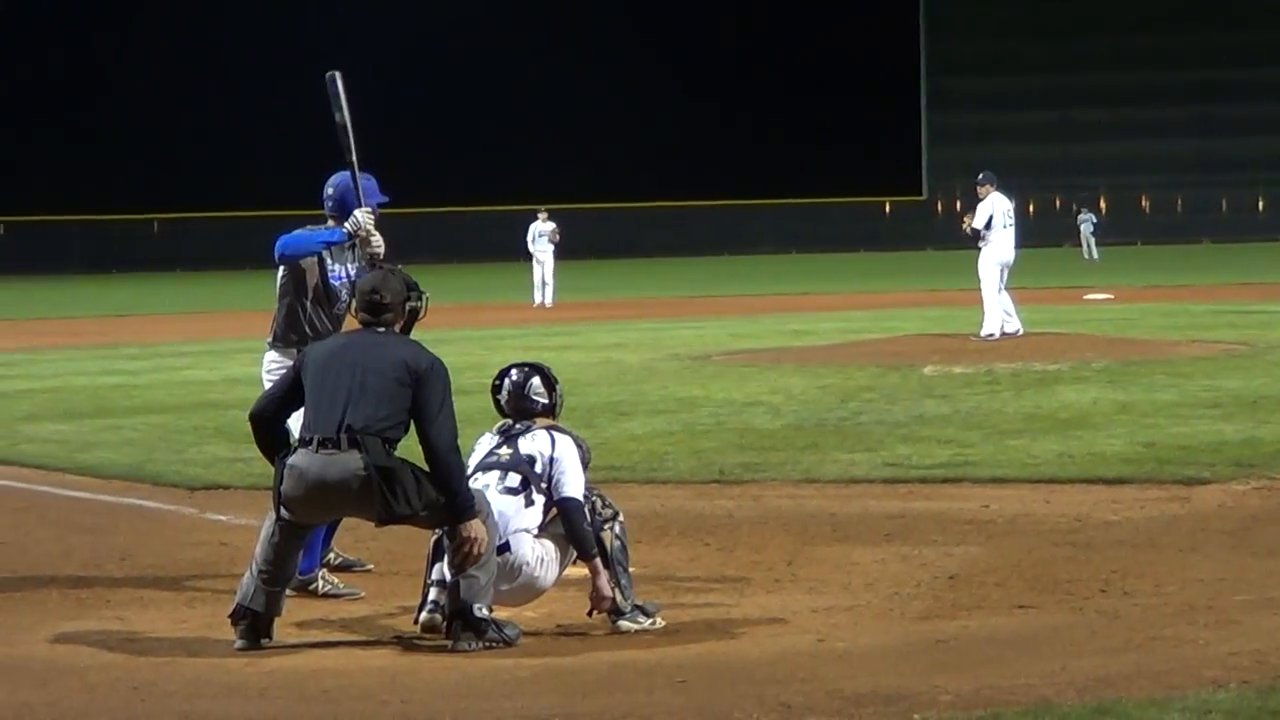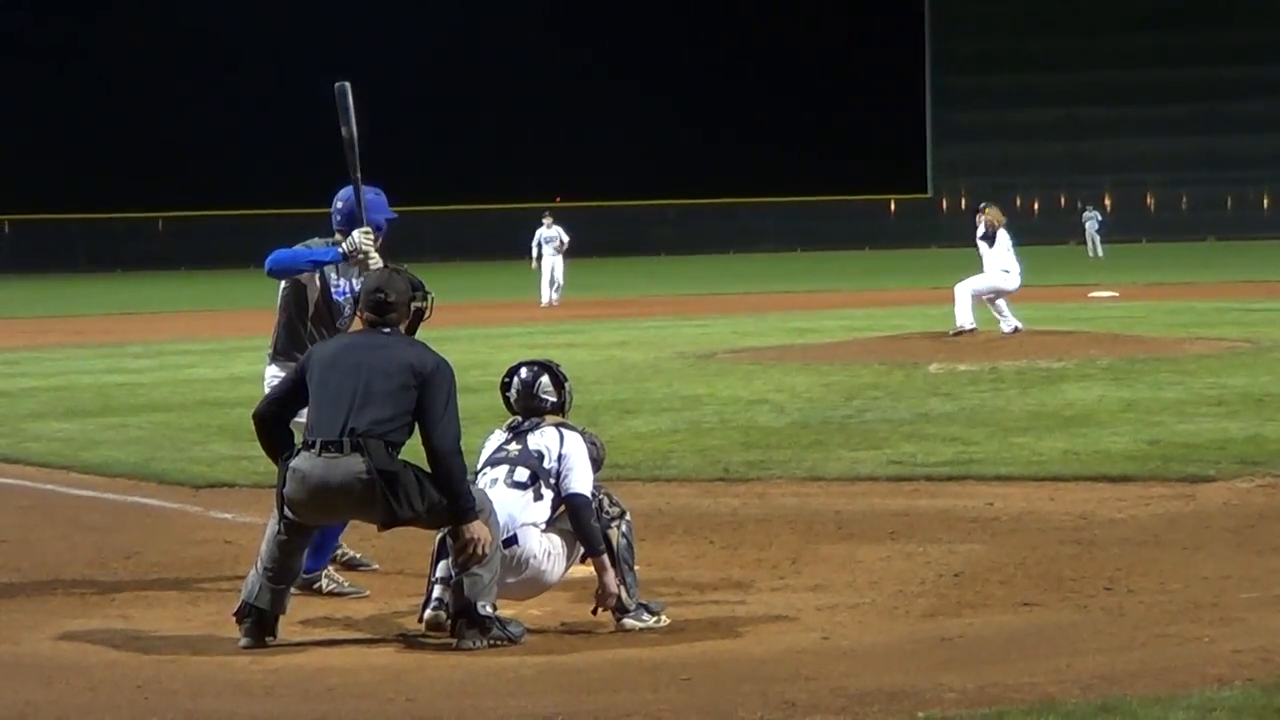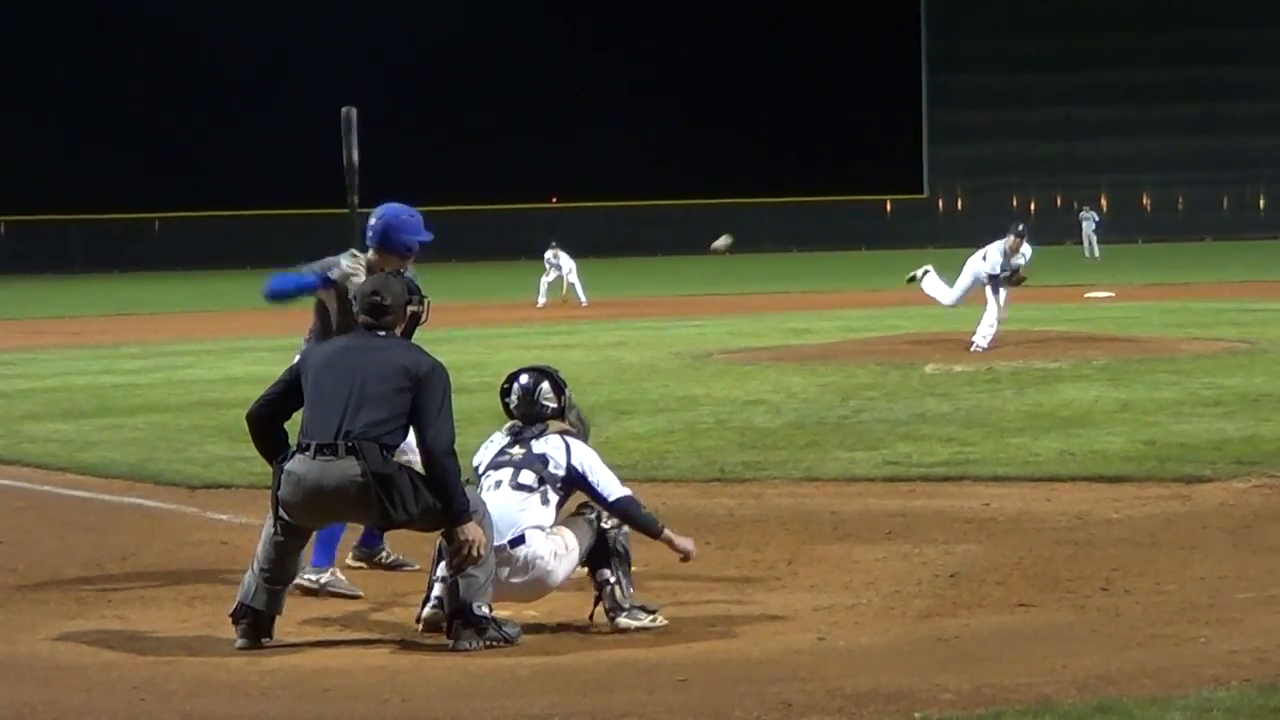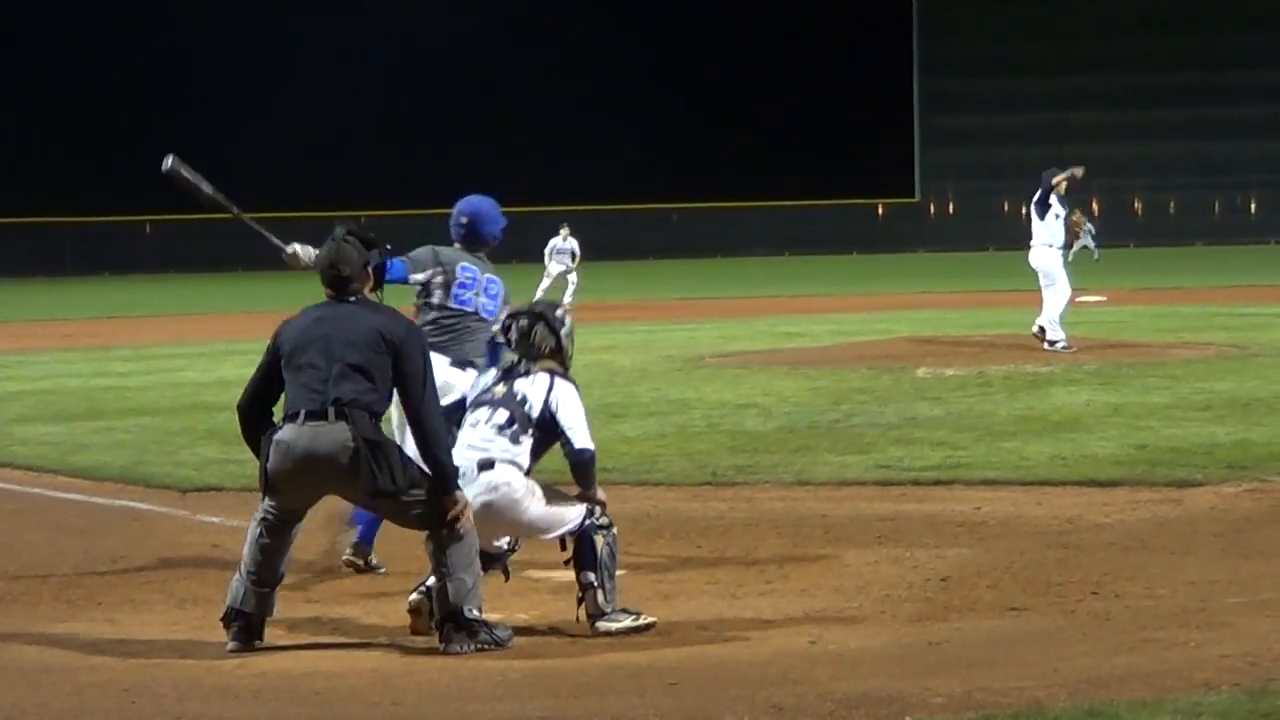
dt=0.7s
person 1, frame 1
left shoulder: (354, 246)
right shoulder: (310, 243)
right elbow: (283, 249)
left wrist: (376, 258)
right wrist: (345, 233)
right hip: (292, 366)
left ankle: (321, 550)
right ankle: (305, 573)
person 1, frame 2
left shoulder: (359, 261)
right shoulder: (314, 254)
right elbow: (274, 264)
right wrist: (342, 254)
left ankle: (329, 544)
right ankle: (311, 572)
person 1, frame 3
left shoulder: (403, 273)
right shoulder: (336, 269)
right elbow: (273, 289)
right wrist: (330, 280)
left knee: (408, 460)
left ankle: (371, 548)
right ankle: (317, 572)
person 1, frame 4
left shoulder: (438, 258)
right shoulder: (499, 288)
left elbow: (387, 269)
right elbow: (494, 354)
left wrist: (316, 257)
right hip: (460, 379)
left knee: (409, 457)
left ankle: (362, 546)
person 2, frame 1
left shoulder: (318, 350)
right shoulder: (421, 360)
left elbow: (263, 414)
right elbow: (441, 445)
left wrist: (288, 469)
right wrist: (466, 514)
left hip: (304, 475)
right hip: (366, 473)
left knee: (286, 515)
right knee: (476, 509)
left ankle: (251, 620)
right ankle: (472, 621)
person 2, frame 2
left shoulder: (322, 351)
right shoulder: (427, 362)
left elbow: (266, 415)
right elbow: (443, 447)
left wrist: (293, 470)
right wrist: (467, 517)
left hip: (309, 478)
right hip: (371, 478)
left knee: (290, 516)
right knee: (478, 508)
left ankle: (256, 620)
right ankle: (476, 620)
person 2, frame 3
left shoulder: (318, 353)
right shoulder: (422, 364)
left elbow: (260, 416)
right elbow: (437, 449)
right wrist: (462, 518)
left hip: (303, 480)
right hip: (366, 480)
left knee: (285, 514)
right knee: (472, 510)
left ankle: (251, 620)
right ankle: (471, 621)
person 2, frame 4
left shoulder: (292, 326)
right shoulder: (395, 326)
left elbow: (251, 407)
right elbow: (422, 410)
left wrist: (271, 461)
right wrist: (449, 484)
left hip: (291, 444)
right hip: (353, 444)
left knee: (273, 519)
right knee: (446, 511)
left ankle: (242, 624)
right ankle: (463, 625)
person 3, frame 1
left shoulder: (485, 441)
right shoulder: (557, 440)
right elbow: (572, 513)
right wrist: (599, 575)
right hip: (523, 574)
right knee: (599, 508)
left ankle: (435, 606)
right ankle: (624, 610)
person 3, frame 2
left shoulder: (497, 438)
right shoulder: (567, 437)
right elbow: (580, 510)
right wrist: (606, 571)
right hip: (530, 566)
right knee: (606, 506)
left ankle: (439, 604)
right ankle: (629, 609)
person 3, frame 3
left shoulder: (495, 442)
right shoulder: (572, 445)
right elbow: (622, 504)
right wrist: (671, 538)
right hip: (535, 570)
right knee: (601, 515)
left ankle: (437, 605)
right ankle: (623, 609)
person 3, frame 4
left shoulder: (490, 377)
right shoulder: (558, 385)
right elbow: (581, 455)
right wrist: (592, 491)
right hip: (500, 488)
left knee: (483, 540)
right knee: (593, 517)
left ankle: (430, 596)
right ankle: (603, 613)
